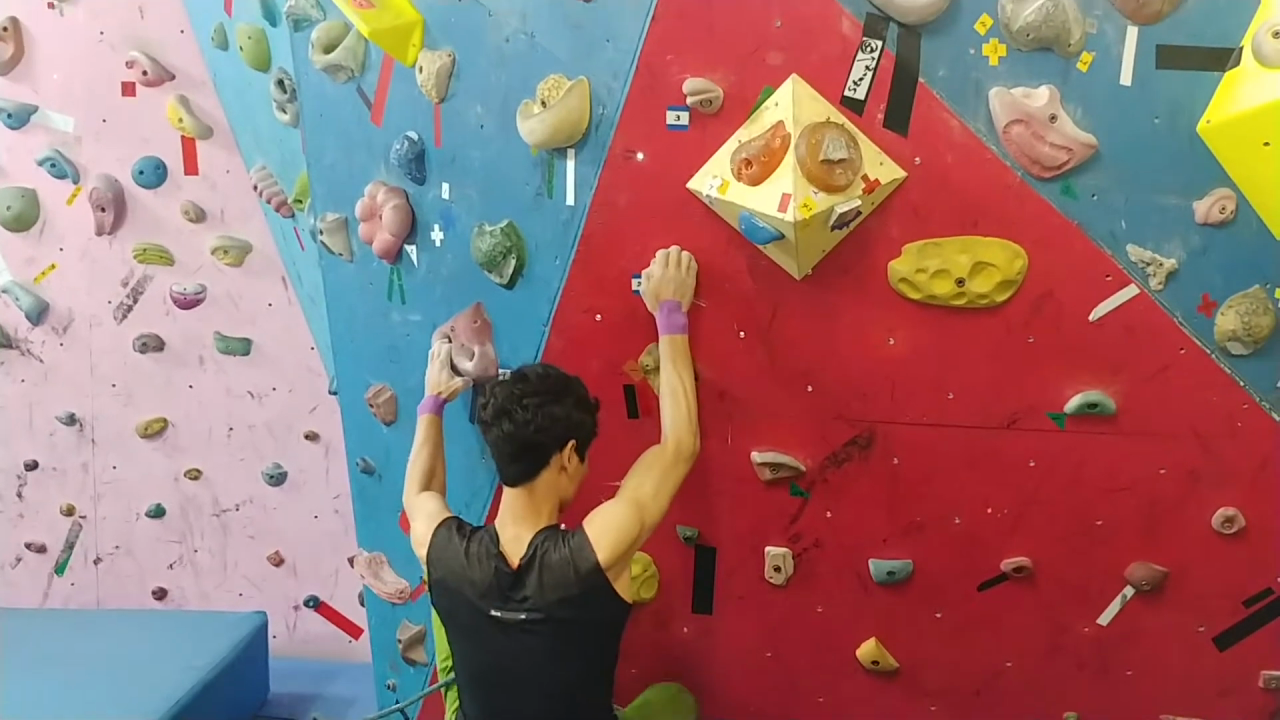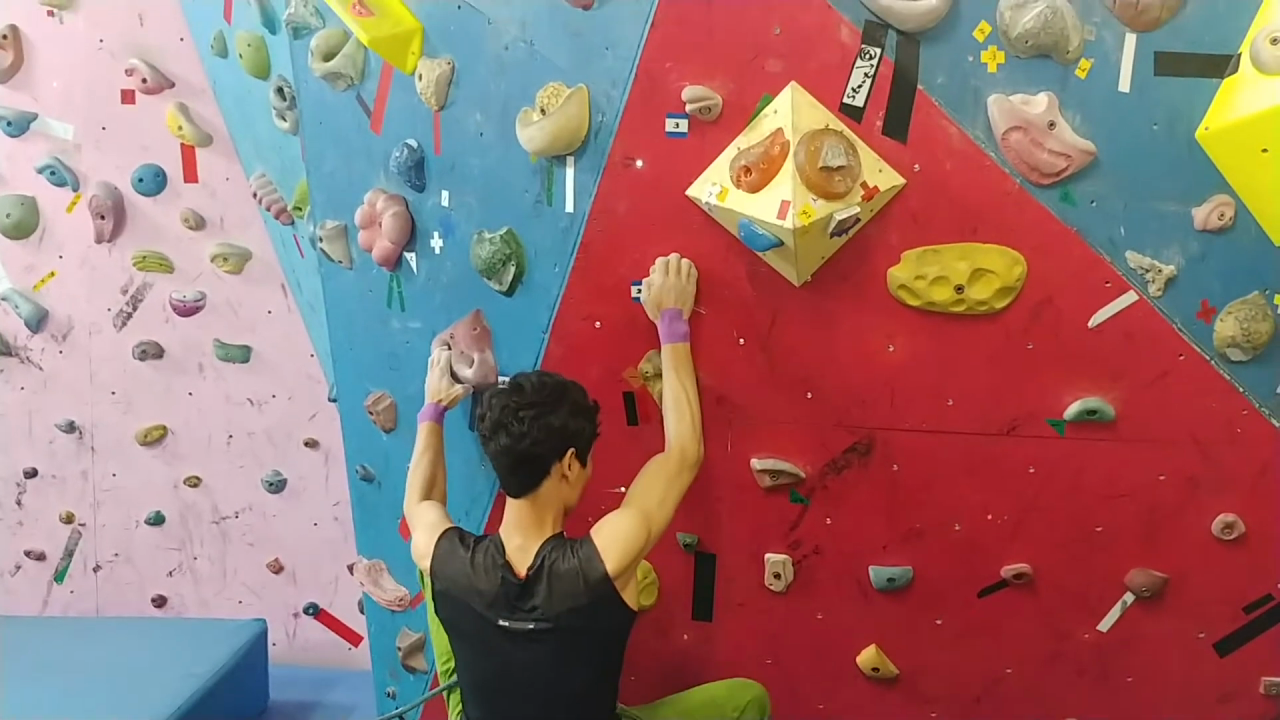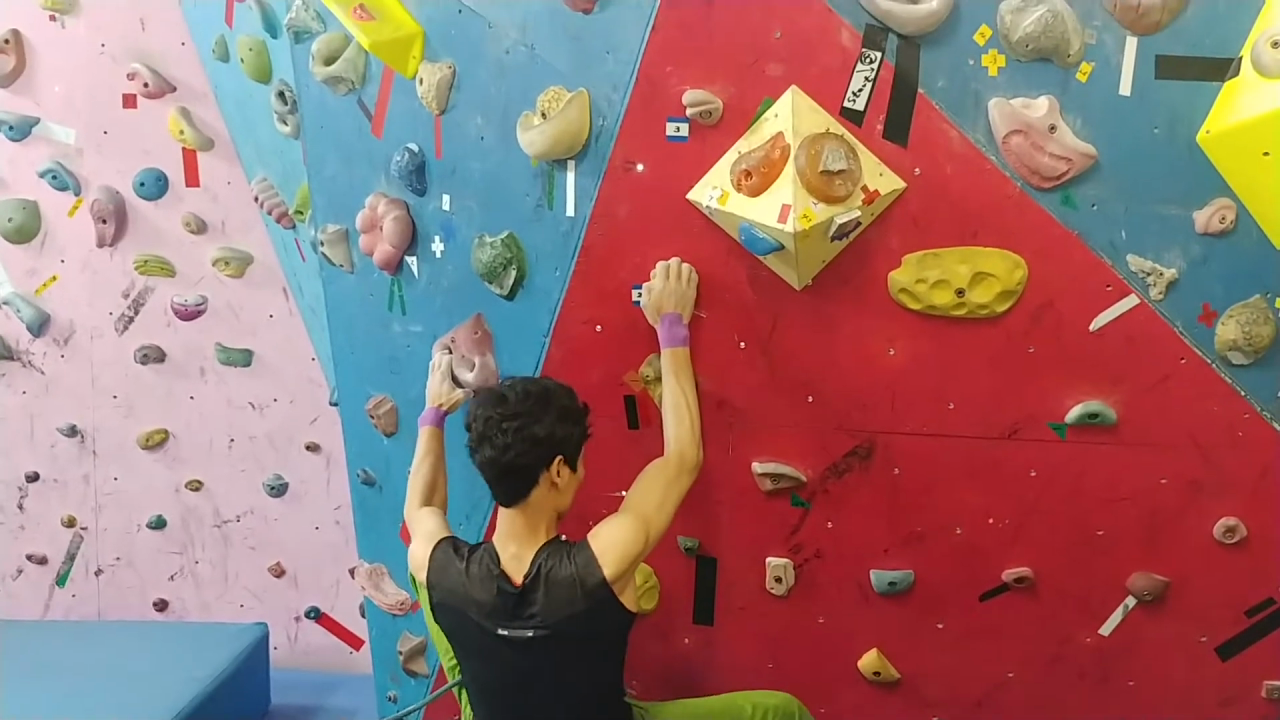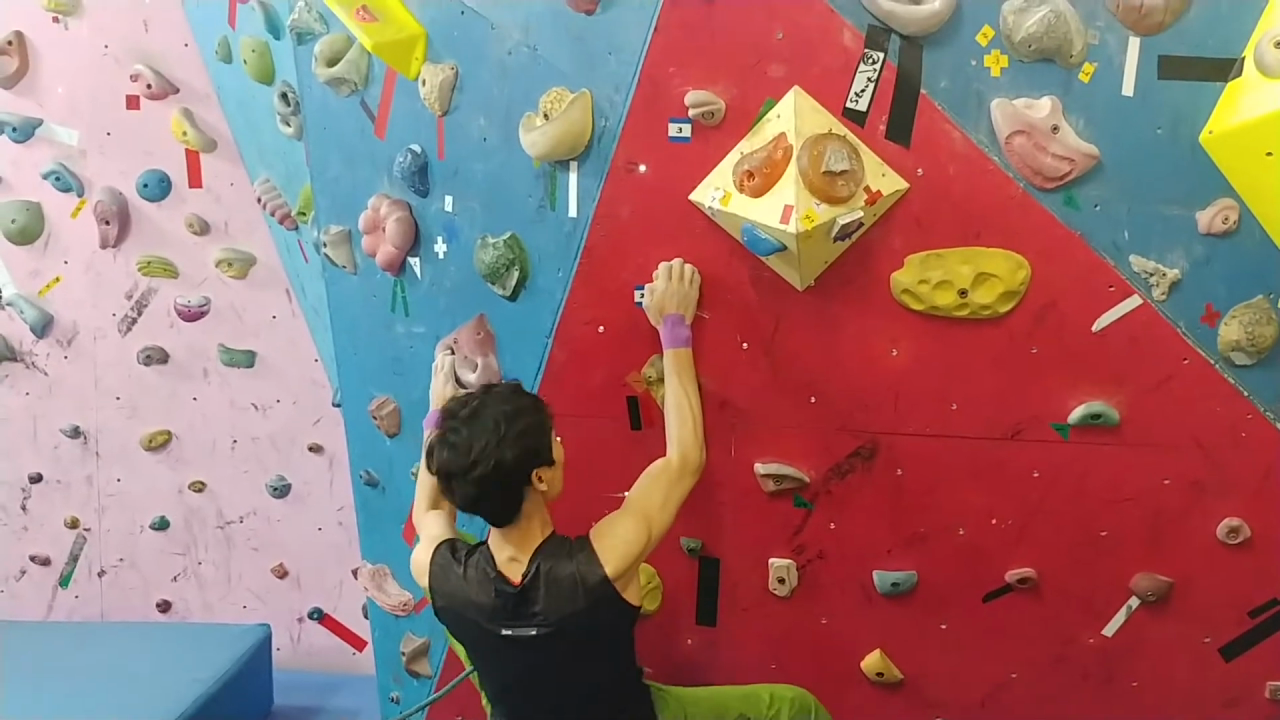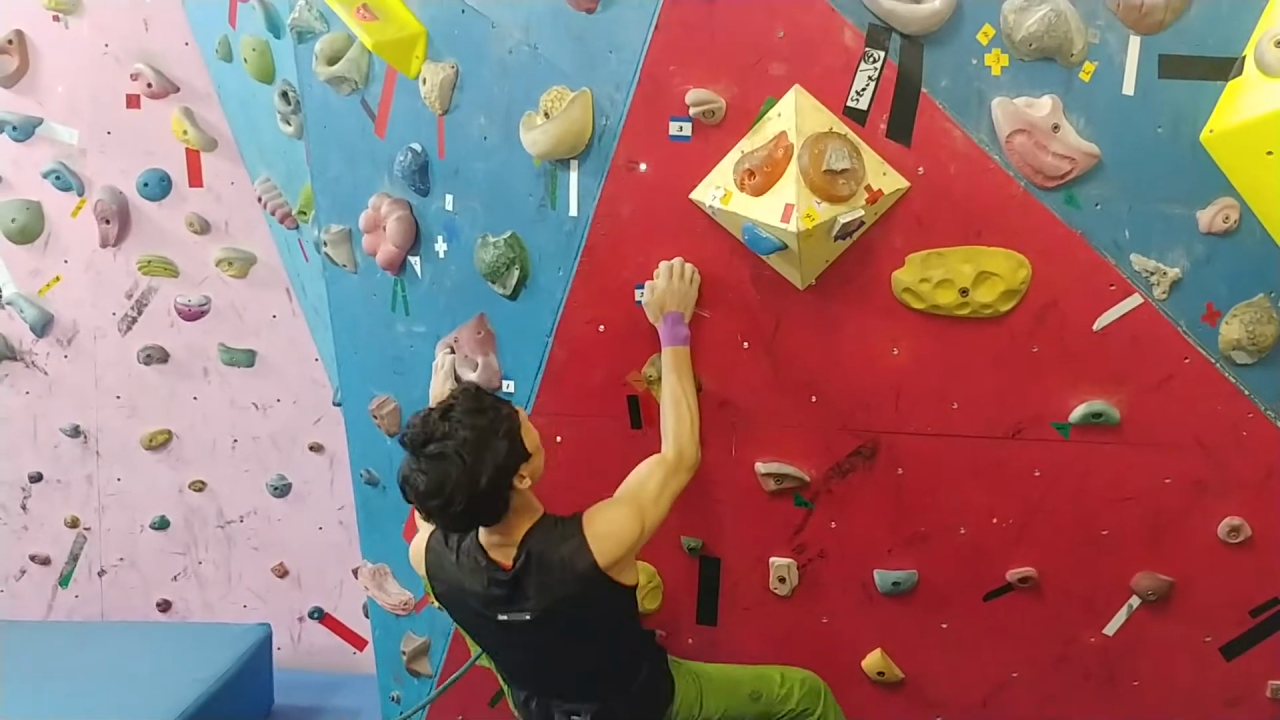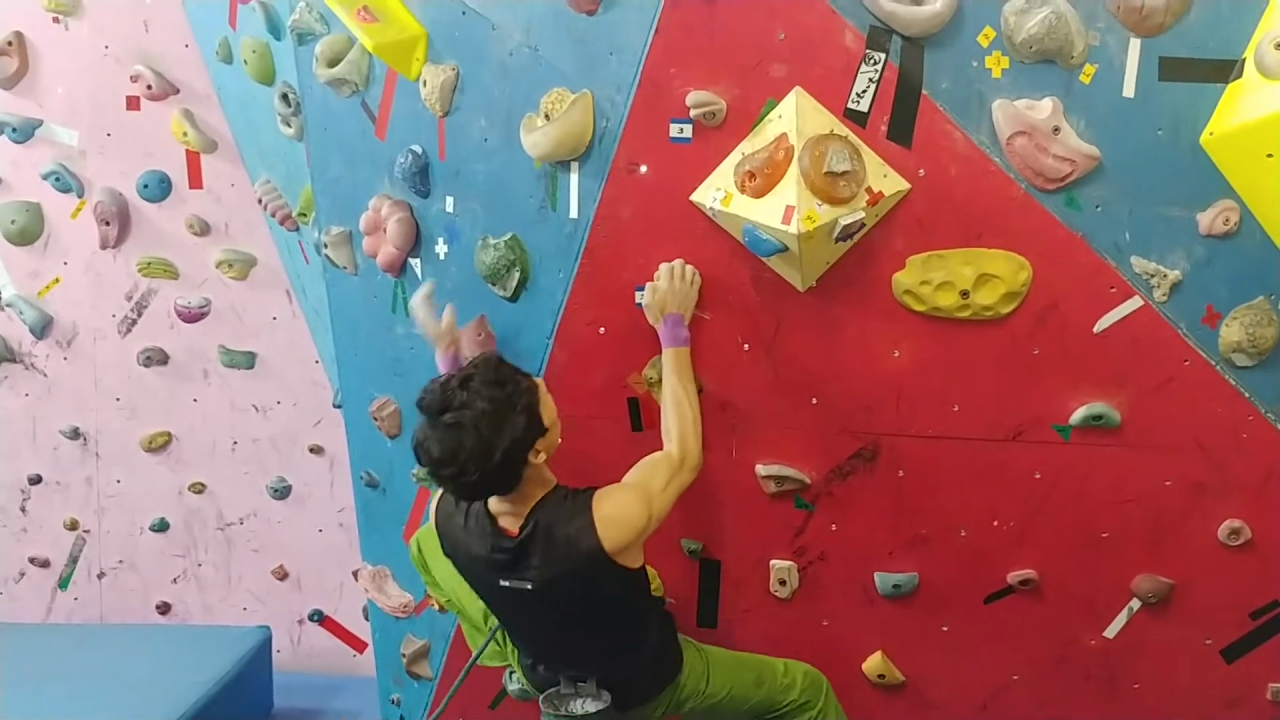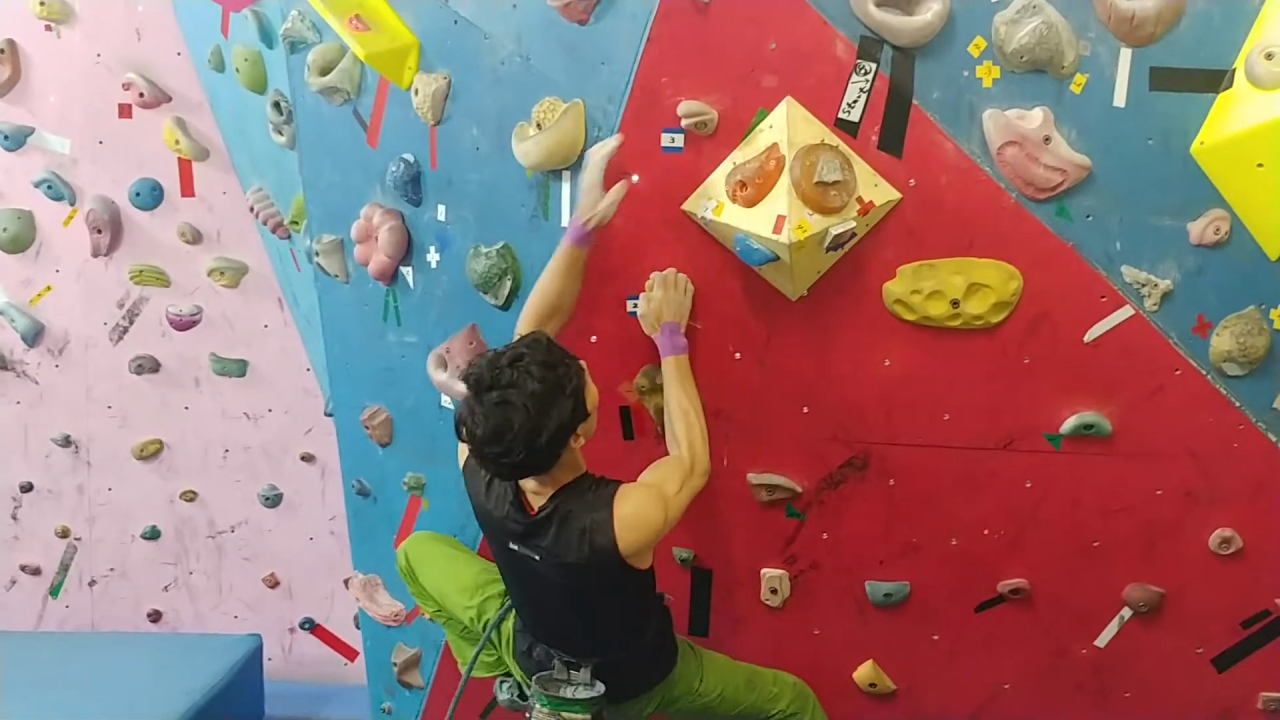
dt=0.2s
person 1, frame 1
left shoulder: (444, 550)
right shoulder: (596, 554)
left elbow: (419, 495)
right elbow: (681, 446)
left wrist: (433, 401)
right wrist: (671, 315)
person 1, frame 2
left shoulder: (444, 560)
right shoulder: (602, 562)
left elbow: (419, 503)
right elbow: (685, 453)
left wrist: (433, 407)
right wrist: (672, 324)
person 1, frame 3
left shoulder: (436, 567)
right shoulder: (601, 565)
left elbow: (420, 510)
right elbow: (683, 458)
left wrist: (434, 413)
right wrist: (671, 328)
person 1, frame 4
left shoulder: (435, 569)
right shoulder: (602, 563)
left elbow: (428, 514)
right elbow: (685, 460)
left wrist: (439, 416)
right wrist: (674, 329)
person 1, frame 5
left shoulder: (433, 557)
right shoulder: (594, 544)
left elbow: (432, 510)
right elbow: (680, 457)
left wrist: (439, 411)
right wrist: (673, 327)
person 1, frame 6
left shoulder: (450, 521)
right shoulder: (603, 522)
left elbow: (462, 456)
right elbow: (683, 456)
left wrist: (451, 367)
right wrist: (672, 328)
left hip: (547, 676)
person 1, frame 7
left shoulder: (480, 470)
right shoulder: (625, 520)
left elbow: (531, 335)
right elbow: (693, 463)
left wrist: (581, 226)
right wrist: (670, 338)
left hip: (536, 663)
left knee: (417, 552)
